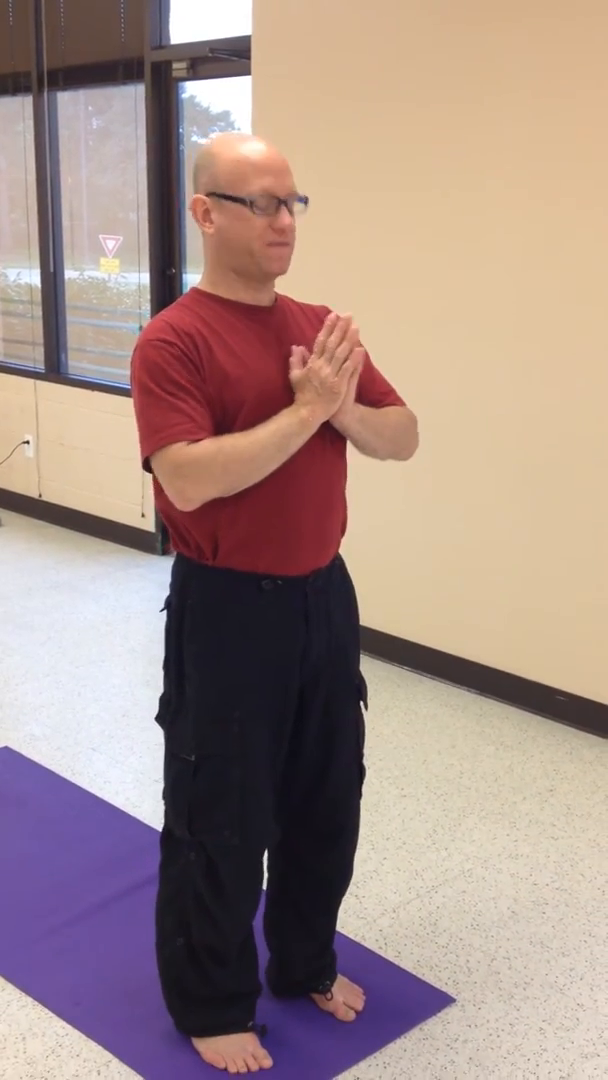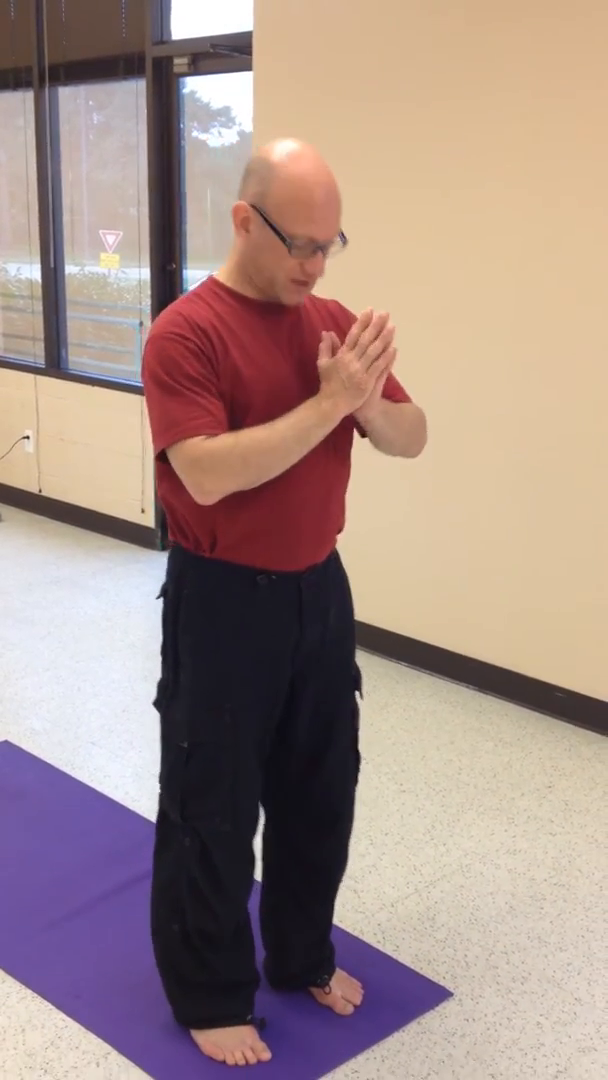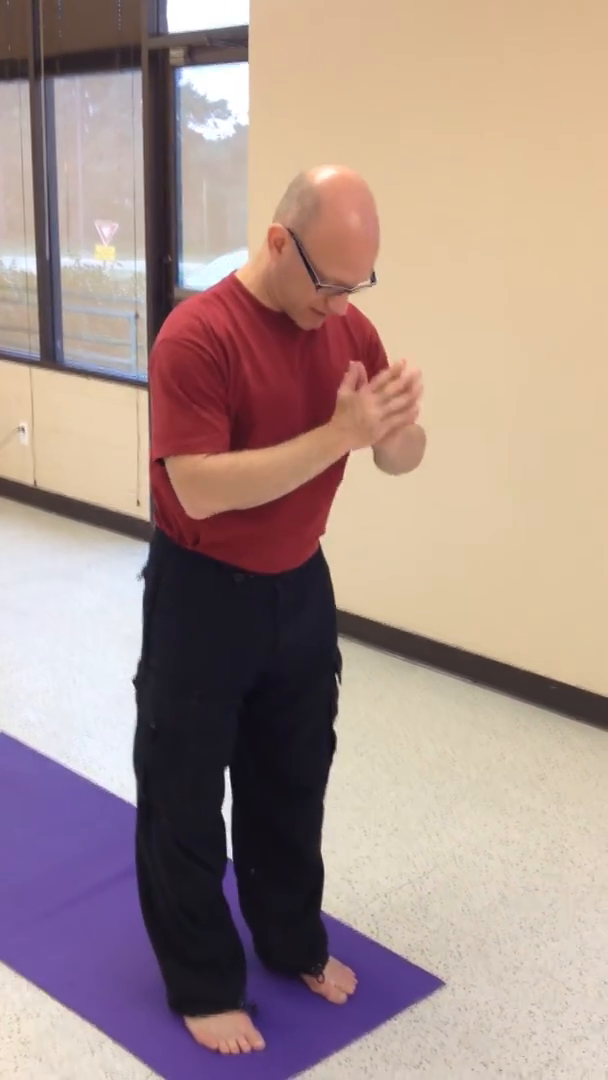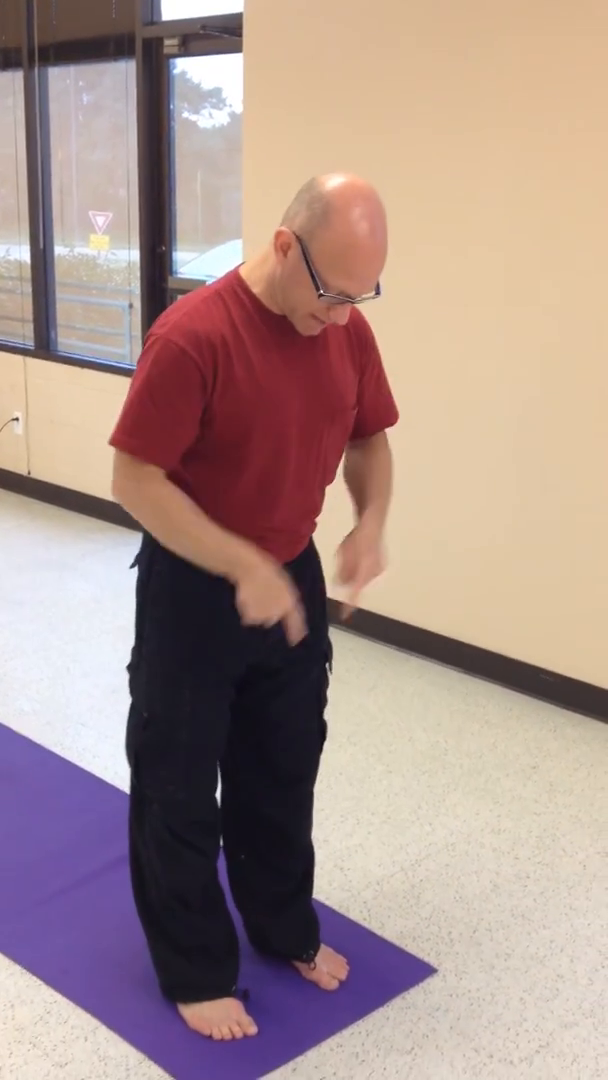
dt=0.3s
person 1, frame 1
left shoulder: (319, 326)
right shoulder: (174, 341)
left elbow: (402, 437)
right elbow: (187, 481)
left wrist: (346, 408)
right wrist: (304, 409)
left hip: (323, 596)
right hip: (226, 611)
left knee: (326, 802)
right knee: (219, 819)
left ankle: (304, 962)
person 1, frame 2
left shoulder: (333, 322)
right shoulder: (186, 332)
left elbow: (411, 437)
right elbow: (208, 473)
left wrist: (368, 400)
right wrist: (328, 402)
left hip: (319, 590)
right hip: (222, 603)
left knee: (322, 793)
right knee: (213, 809)
left ankle: (303, 955)
right ankle: (210, 998)
person 1, frame 3
left shoulder: (348, 329)
right shoulder: (197, 335)
left elbow: (398, 445)
right elbow: (196, 486)
left wrist: (397, 428)
right wrist: (338, 434)
left hip: (300, 588)
right hip: (201, 597)
left knee: (292, 780)
right knee: (185, 794)
left ankle: (293, 942)
right ankle: (202, 984)
person 1, frame 4
left shoulder: (348, 331)
right shoulder: (192, 335)
left elbow: (370, 438)
right elbow: (134, 481)
left wrist: (368, 523)
right wrist: (244, 568)
left hip: (290, 585)
right hip: (195, 592)
left knee: (283, 771)
right knee: (179, 785)
left ankle: (286, 928)
right ankle: (194, 970)
